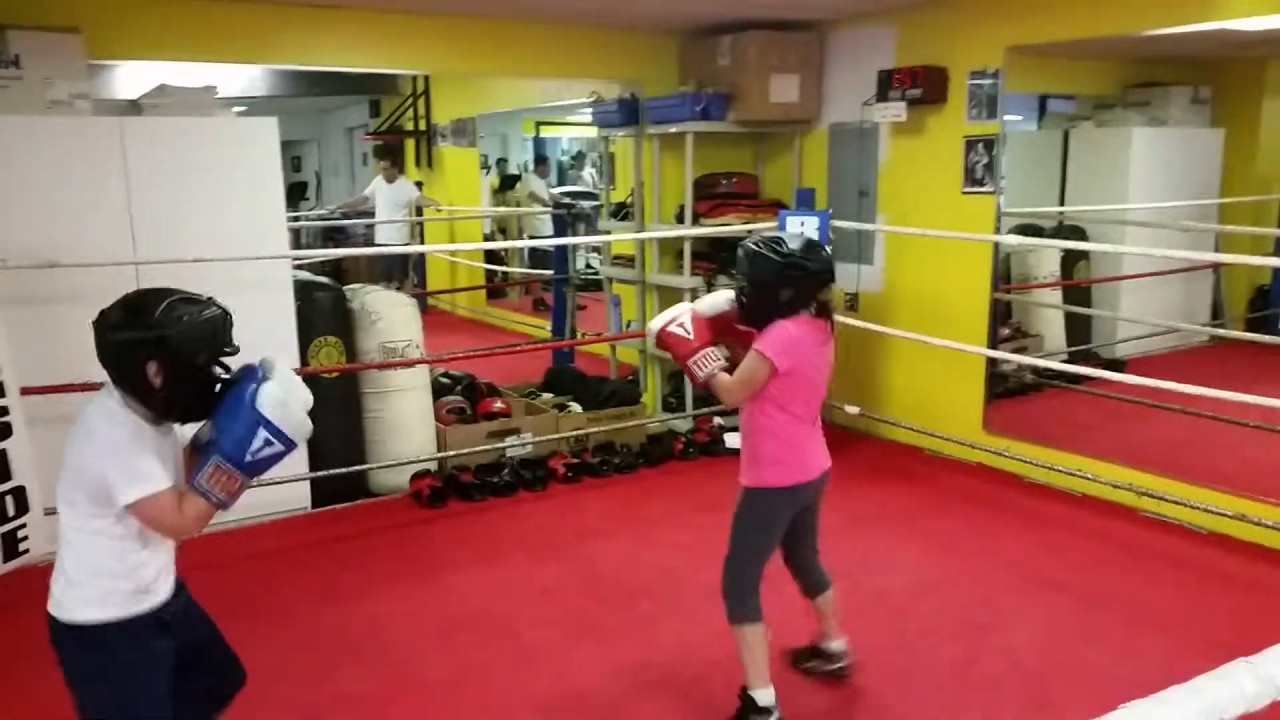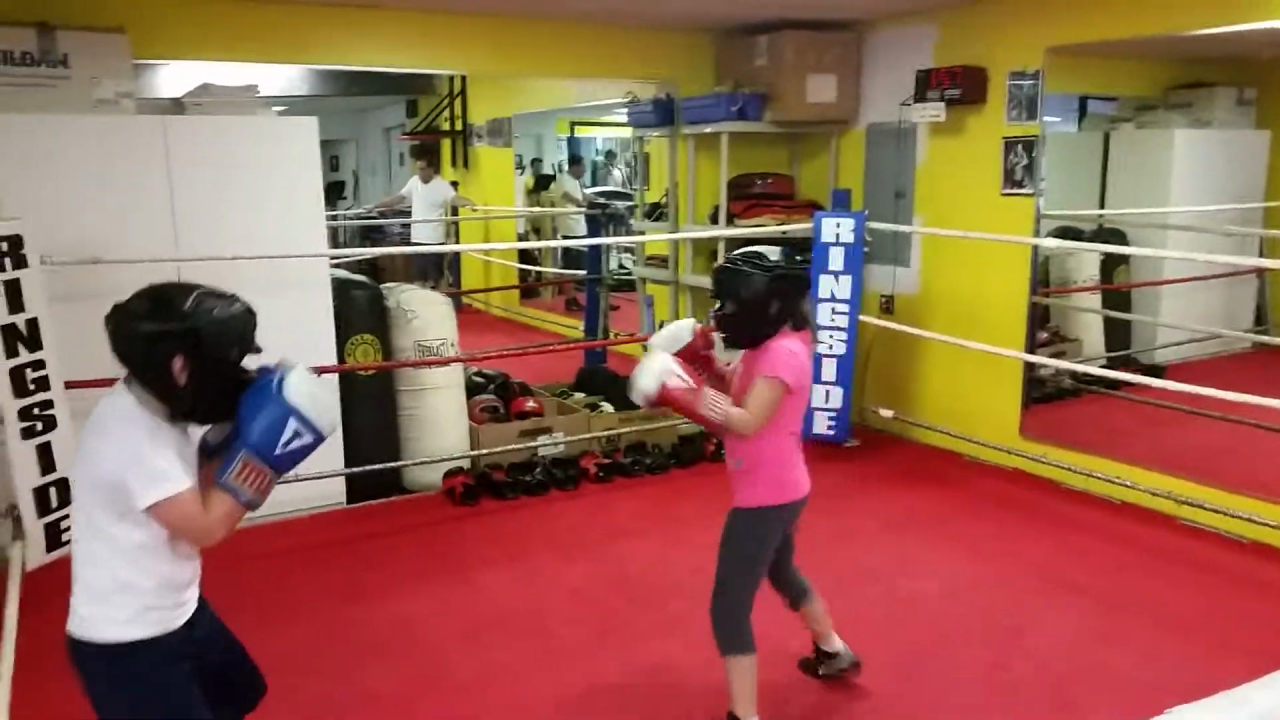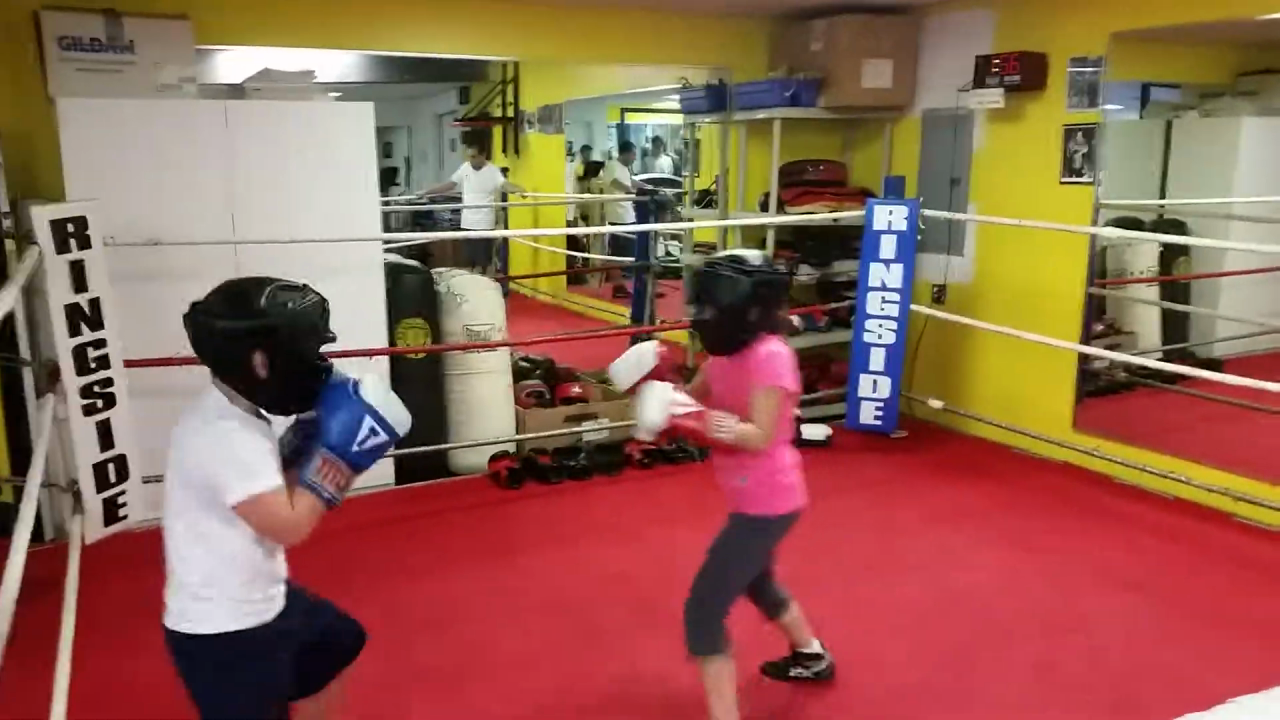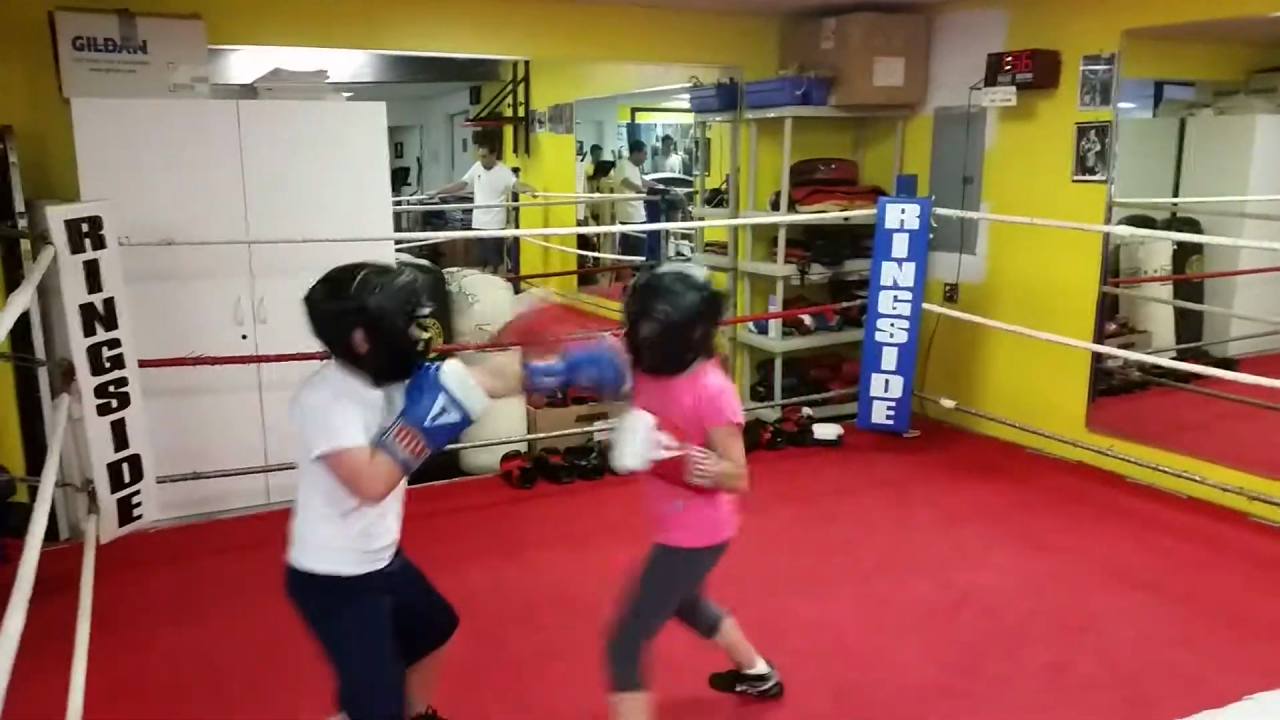
dt=0.3s
person 1, frame 1
left shoulder: (783, 334)
right shoulder: (816, 327)
left elbow: (734, 394)
left wrist: (690, 348)
right wrist: (736, 333)
left hip: (773, 479)
right hip: (809, 471)
left knee: (738, 584)
right knee: (803, 559)
right ankle: (832, 649)
person 1, frame 2
left shoulder: (781, 353)
right shoulder: (768, 344)
left elbow: (747, 423)
right elbow: (735, 392)
left wrist: (687, 394)
right wrist: (703, 361)
left hip: (764, 498)
right hip: (783, 490)
left knee: (728, 609)
right knee: (781, 572)
right ankle: (833, 651)
person 1, frame 3
left shoulder: (769, 358)
right shoulder: (734, 354)
left elbow: (758, 438)
right elbow: (704, 403)
left wrist: (687, 419)
right wrist: (659, 379)
left hip: (767, 505)
right hip: (758, 500)
left knee: (702, 614)
right knee: (754, 581)
right ankle: (813, 656)
person 1, frame 4
left shoulder: (710, 390)
right shoulder: (651, 366)
left elbow: (734, 477)
left wrist: (675, 459)
left hip: (693, 535)
right hip: (678, 526)
left knee: (623, 647)
right knee: (687, 606)
right ankle: (757, 671)
person 2, frame 1
left shoulder: (137, 414)
right shoulder: (114, 435)
left elbow: (179, 484)
right elbow: (181, 521)
left wrist: (226, 426)
right wrist: (237, 447)
left hip: (155, 600)
right hip: (104, 626)
left knee: (215, 683)
person 2, frame 2
left shoulder: (152, 410)
right shoulder: (130, 436)
left elbow: (193, 488)
right elbow: (205, 527)
left wrist: (235, 433)
right wrist: (261, 447)
left hip: (178, 614)
right hip: (128, 643)
person 2, frame 3
left shoulder: (232, 410)
right shoulder: (223, 434)
left elbow: (268, 480)
right elbow: (289, 525)
left wrist: (311, 432)
right wrist: (340, 448)
left hip: (262, 605)
right hip: (224, 632)
left knee: (340, 643)
person 2, frame 4
left shoulder: (390, 377)
right shoulder: (322, 396)
left elbow: (479, 380)
right elbow: (371, 484)
left wrist: (565, 366)
right wrist: (421, 421)
left hip: (379, 561)
right hip: (333, 579)
left knee: (434, 631)
